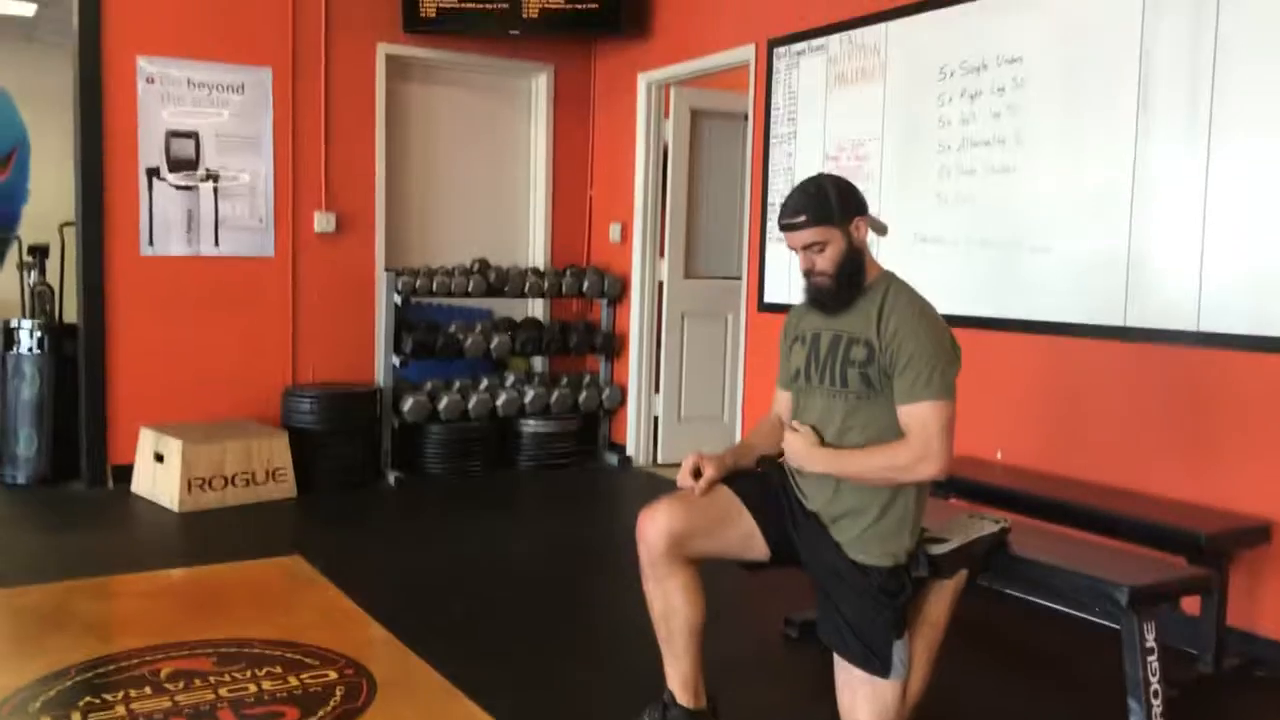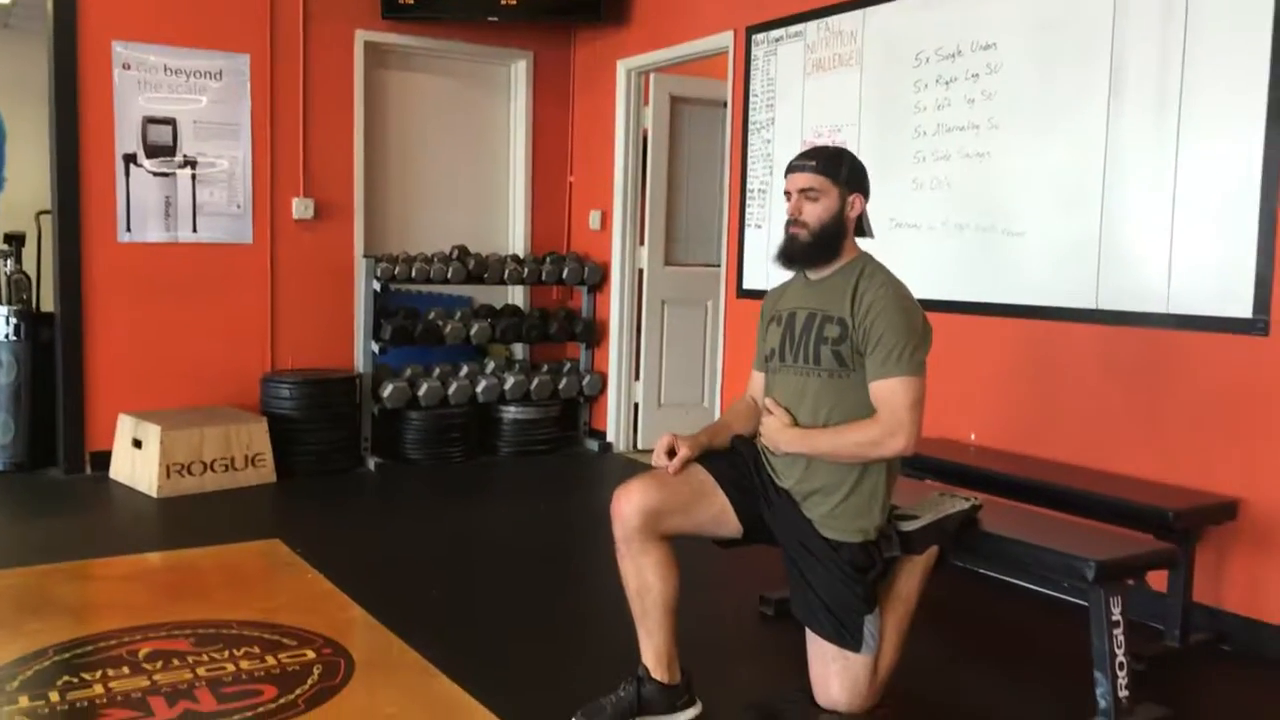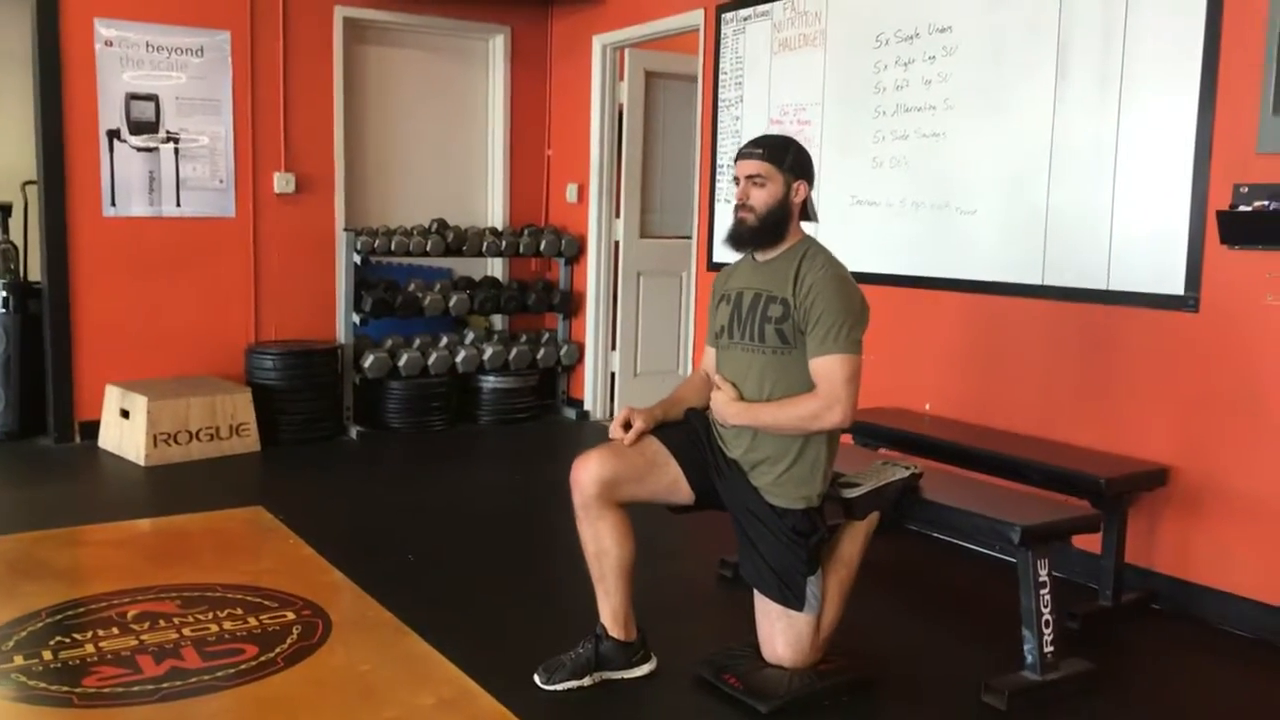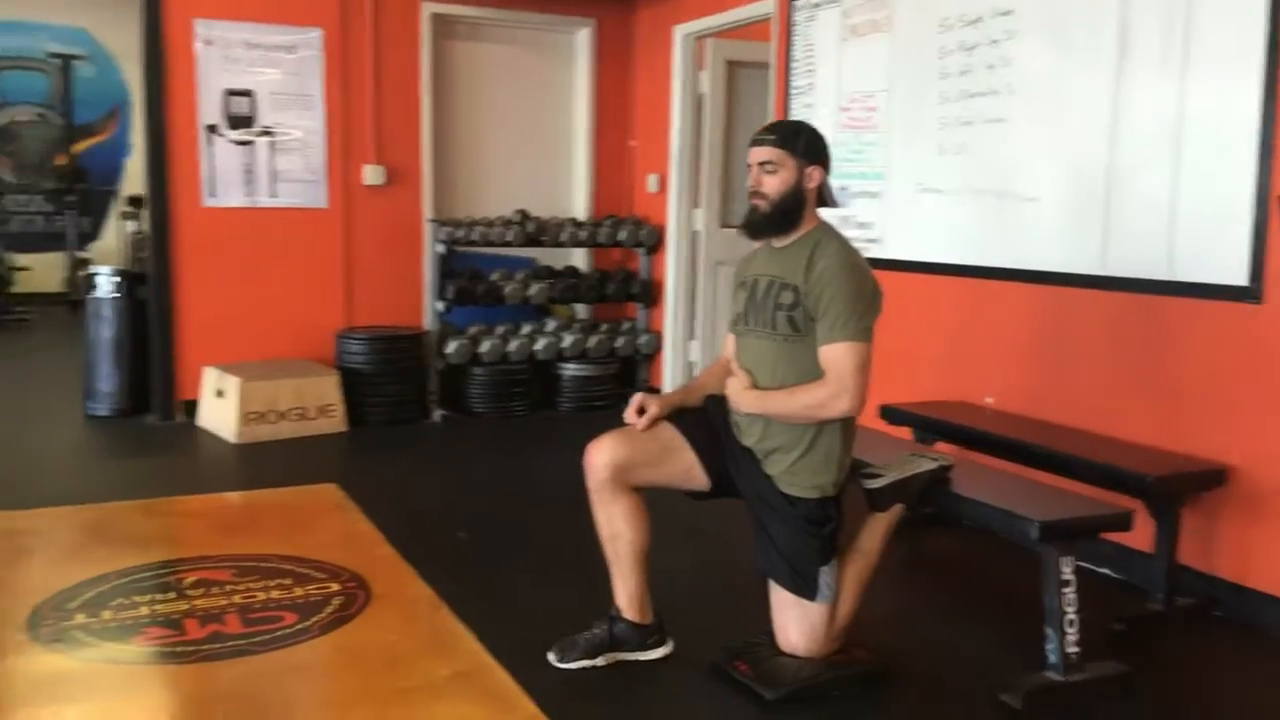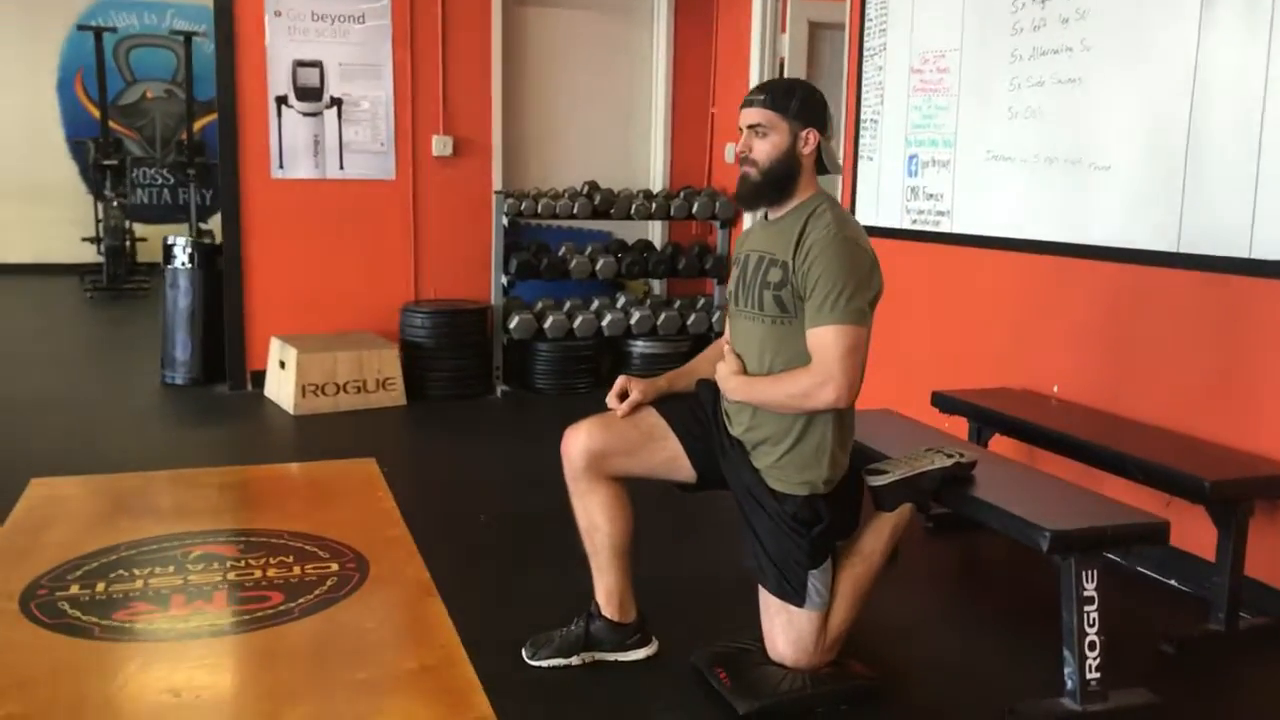
dt=1s
person 1, frame 1
left shoulder: (911, 323)
right shoulder: (801, 320)
left elbow: (929, 458)
left wrist: (820, 456)
right wrist: (728, 459)
left hip: (867, 531)
right hip: (794, 496)
right knee: (658, 528)
left ankle: (940, 586)
person 1, frame 2
left shoulder: (881, 299)
right shoulder: (779, 300)
left elbow: (897, 433)
left wrist: (790, 436)
right wrist: (700, 440)
left hip: (834, 508)
right hip: (764, 473)
right knee: (633, 506)
left ankle: (911, 549)
person 1, frame 3
left shoulder: (822, 281)
right shoulder: (731, 278)
left elbow: (835, 408)
left wrist: (737, 410)
right wrist: (655, 412)
left hip: (780, 476)
right hip: (715, 443)
left knee: (789, 657)
right knee: (591, 476)
left ankle: (855, 519)
right ankle: (621, 643)
person 1, frame 4
left shoulder: (835, 266)
right shoulder: (754, 261)
left elbow: (843, 396)
left wrist: (749, 398)
right wrist: (672, 399)
left hip: (795, 462)
right hip: (737, 432)
left knee: (805, 646)
right knee: (605, 459)
left ankle: (885, 506)
right ankle: (637, 626)
person 1, frame 5
left shoulder: (829, 240)
right shoulder: (757, 232)
left elbow: (832, 385)
left wrist: (735, 385)
right wrist: (659, 383)
left hip: (788, 458)
right hip: (730, 420)
left knee: (797, 654)
right knee: (583, 447)
left ankle: (890, 506)
right ankle: (618, 624)
